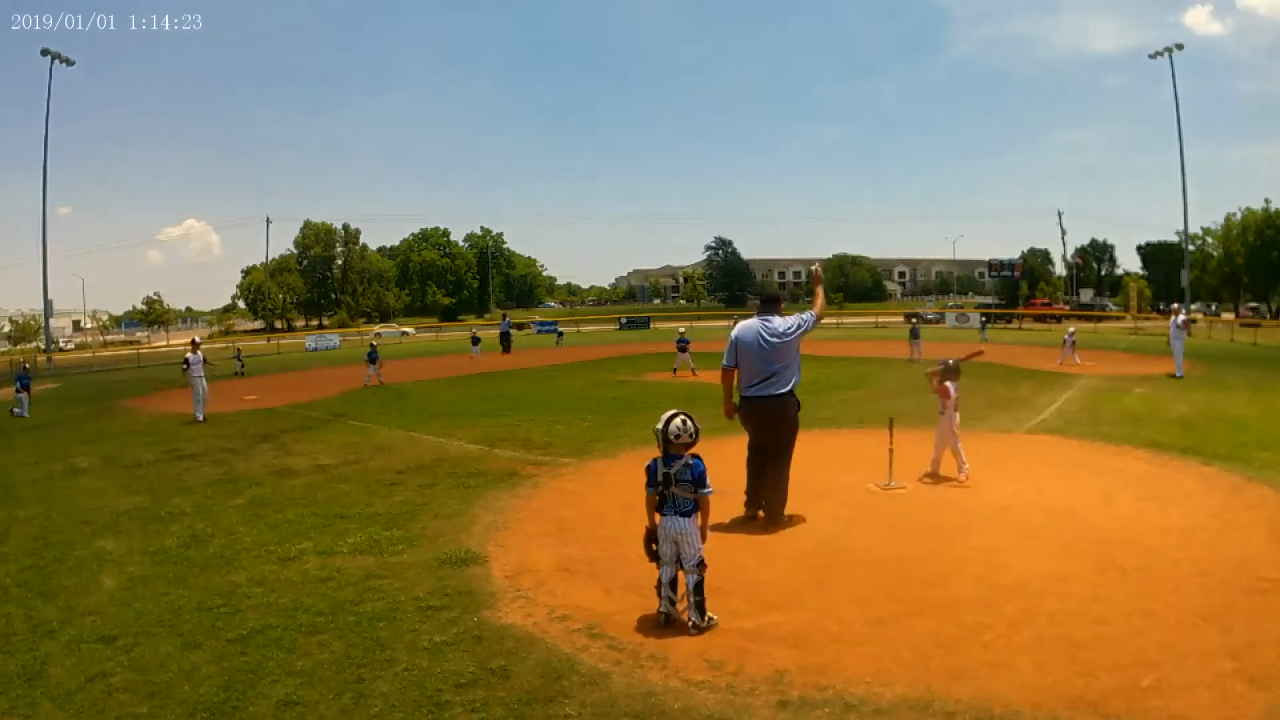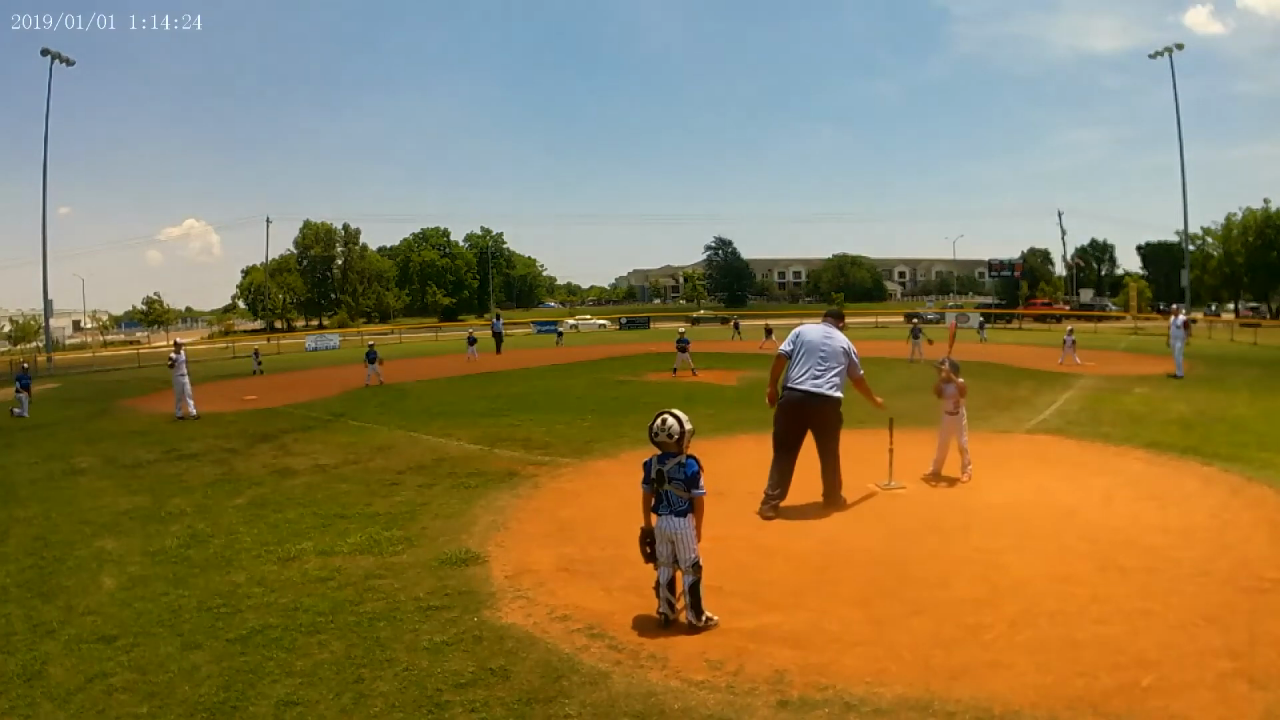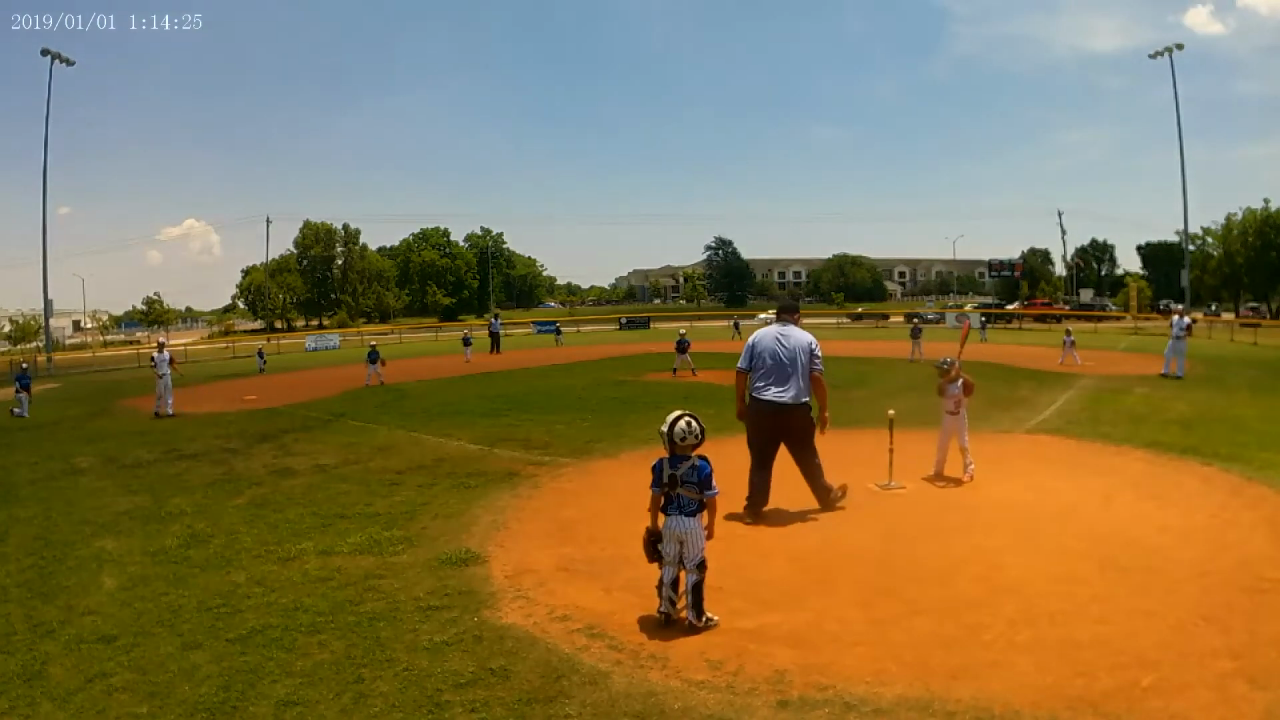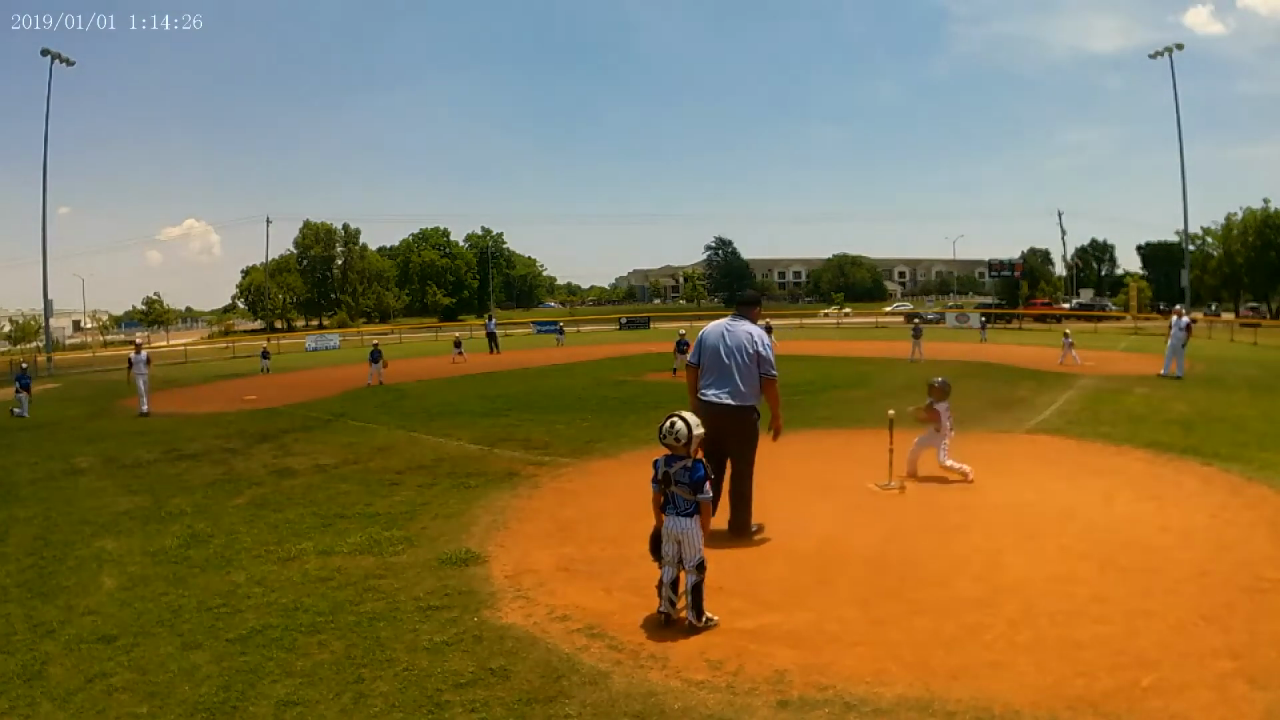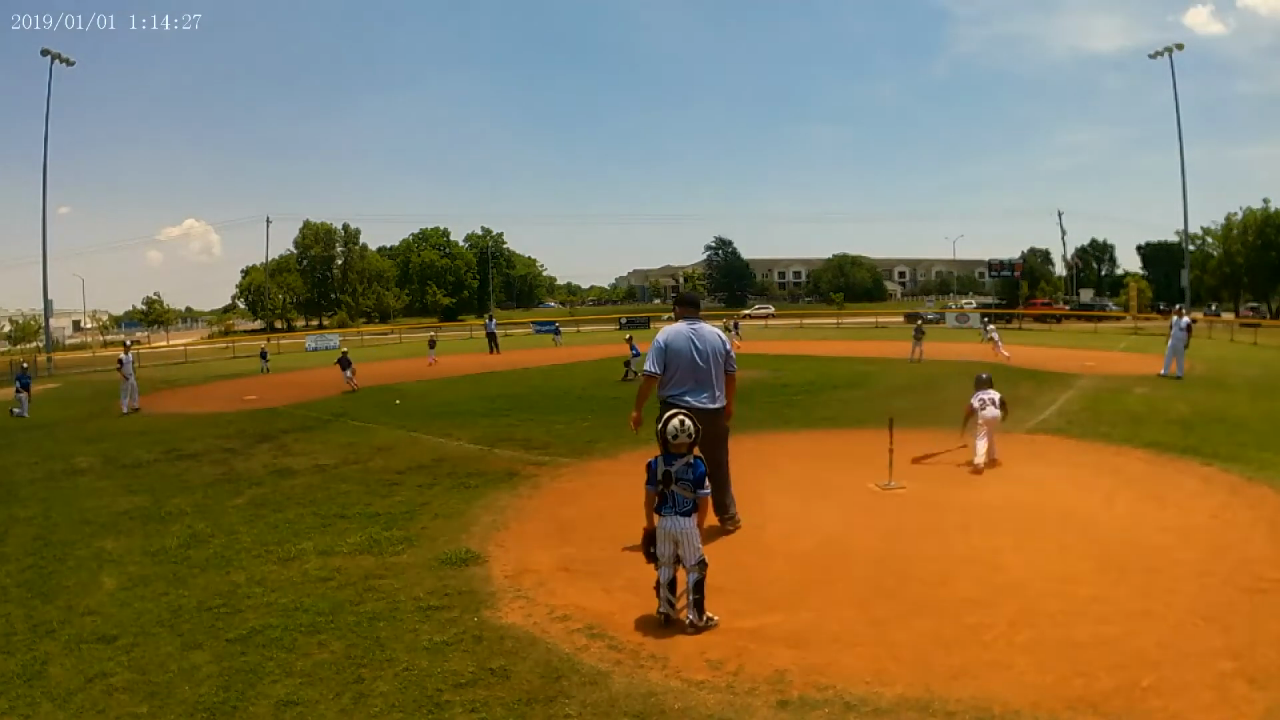
dt=1s
person 1, frame 1
left shoulder: (741, 329)
right shoulder: (790, 326)
left elbow: (728, 369)
right elbow: (818, 312)
left wrist: (728, 400)
right wrist: (818, 283)
left hip: (749, 403)
right hip: (781, 404)
left knee: (756, 453)
right knee: (778, 459)
left ankle: (752, 506)
right ankle: (773, 513)
person 1, frame 2
left shoulder: (802, 330)
right shoulder: (845, 343)
left elbow: (781, 356)
right elbow: (858, 379)
left wrist: (772, 387)
right wrist: (874, 399)
left hip: (794, 397)
right hip: (826, 401)
left knee: (784, 451)
right knee: (829, 451)
left ankle: (770, 503)
right ankle: (832, 497)
person 1, frame 3
left shoulder: (758, 336)
right shoulder: (807, 339)
left elbow: (741, 372)
right elbow: (817, 377)
left wrist: (740, 403)
right wrist: (823, 410)
left hip: (760, 407)
right hip: (795, 409)
left knee: (760, 460)
right knee: (807, 457)
left ankle: (754, 509)
right ankle: (826, 496)
person 1, frame 4
left shoulder: (709, 329)
right shoulder: (757, 336)
left elbow: (691, 368)
right elbow: (768, 381)
left wrist: (694, 399)
right wrist: (776, 415)
left hip: (707, 409)
right hip: (740, 412)
left knee: (711, 468)
right knee: (742, 471)
right ankle: (740, 526)
person 1, frame 5
left shoulder: (667, 334)
right shoulder: (718, 336)
left elbow: (651, 377)
right elbow: (730, 376)
left wrist: (638, 409)
right wrist: (729, 404)
left hip: (676, 412)
right hip: (713, 412)
right knee: (718, 466)
right ankle: (728, 516)
person 2, frame 1
left shoulder: (655, 466)
right shoulder: (696, 466)
left elbow: (650, 499)
right elbow: (704, 500)
left wrist: (651, 524)
right wrist: (704, 526)
left hip: (665, 523)
right hip: (688, 524)
left knee: (667, 568)
right knee: (694, 571)
left ankle: (666, 612)
right ankle: (698, 619)
person 2, frame 2
left shoulder: (651, 464)
right shoulder: (690, 465)
left elbow: (646, 499)
right elbow: (698, 501)
left wrist: (647, 524)
right wrist: (698, 527)
left hip: (661, 523)
right hip: (683, 524)
left knee: (664, 568)
right knee: (690, 570)
left ankle: (666, 612)
right ankle: (696, 617)
person 2, frame 3
left shoulder: (661, 466)
right shoulder: (702, 466)
left elbow: (655, 500)
right elbow: (711, 501)
left wrist: (653, 525)
right wrist: (711, 526)
left hip: (670, 522)
right hip: (693, 523)
left knee: (669, 567)
right knee: (695, 570)
left ankle: (666, 611)
right ankle: (696, 617)
person 2, frame 4
left shoulder: (661, 464)
right shoulder: (698, 469)
left elbow: (656, 499)
right elbow: (705, 504)
left wrist: (659, 523)
right wrist: (706, 528)
left hip: (669, 522)
right hip: (690, 524)
left knee: (668, 567)
right knee: (694, 570)
left ankle: (666, 611)
right ankle: (696, 618)
person 2, frame 5
left shoulder: (655, 464)
right shoulder: (697, 465)
left elbow: (649, 499)
right elbow: (703, 501)
left wrist: (650, 524)
right wrist: (700, 525)
left hip: (664, 522)
right hip: (687, 523)
left knee: (665, 568)
right knee: (695, 569)
left ankle: (666, 612)
right ankle: (696, 617)
